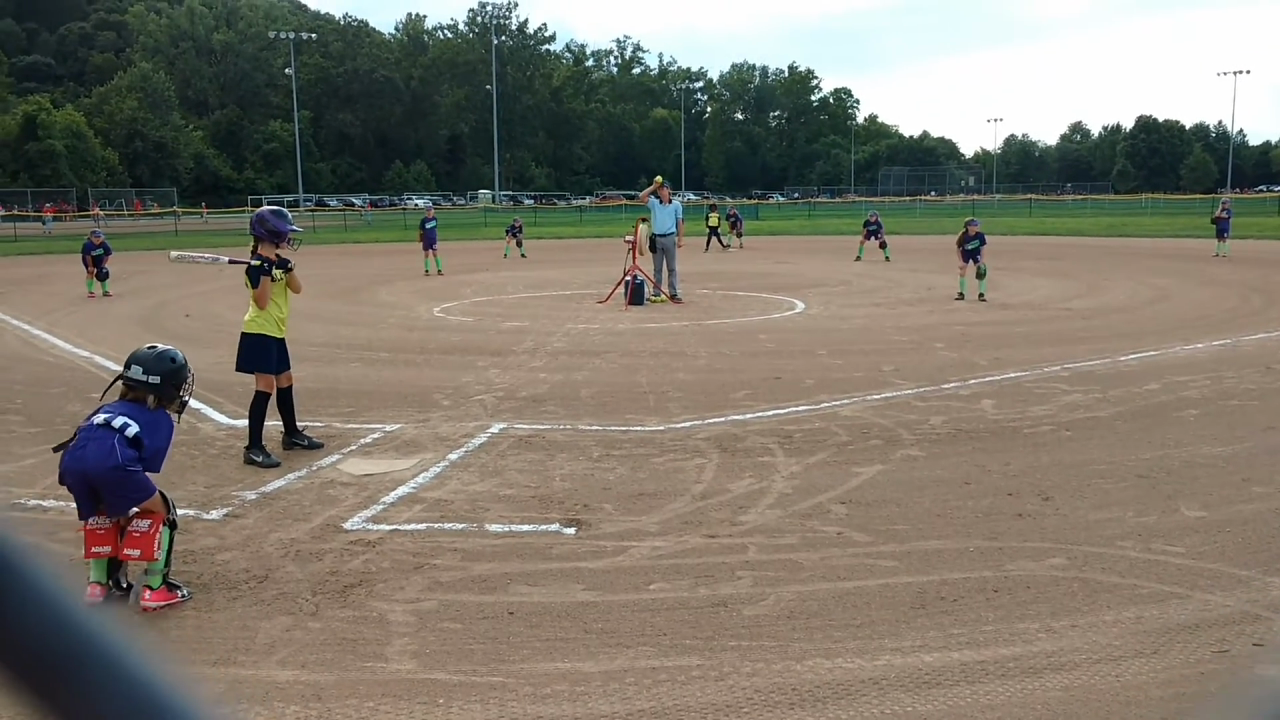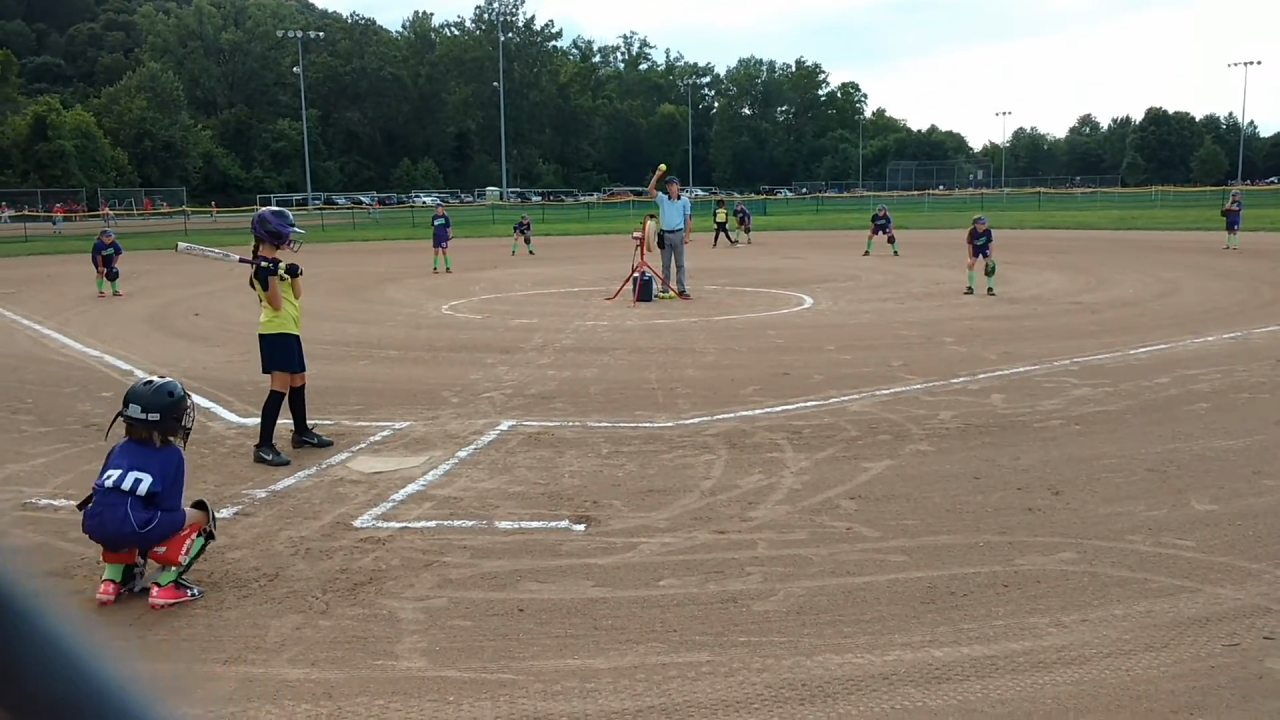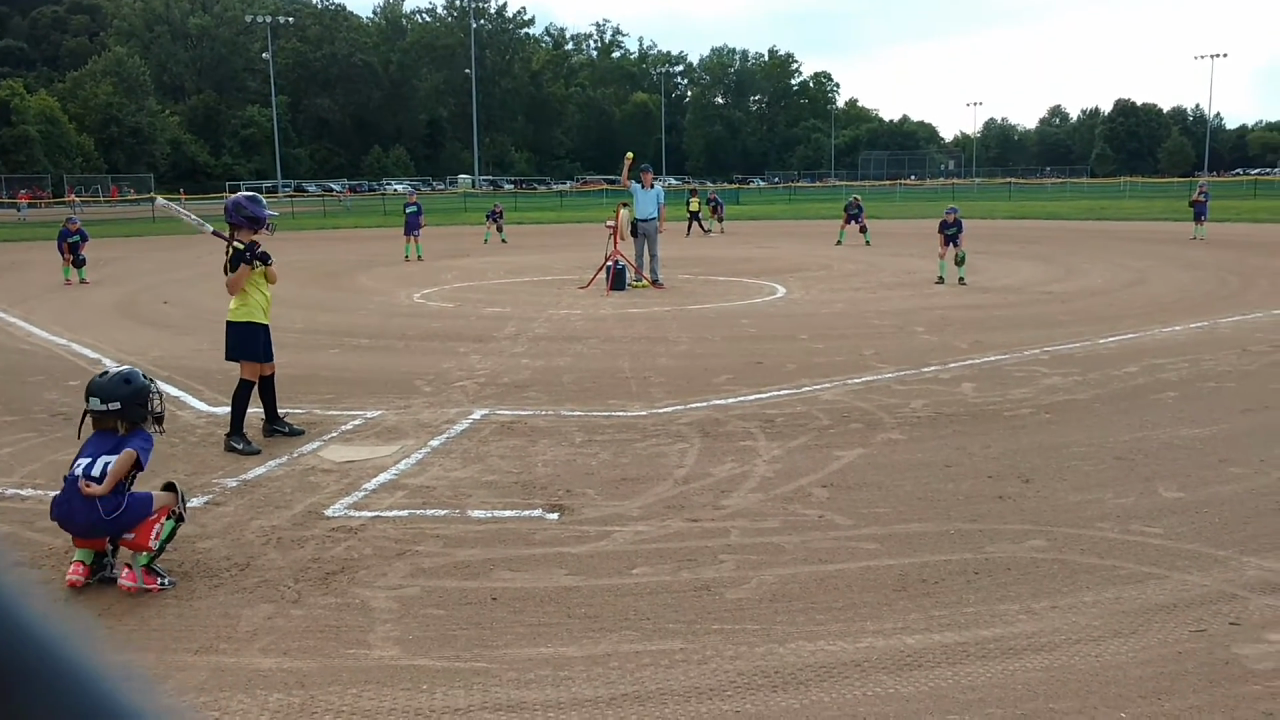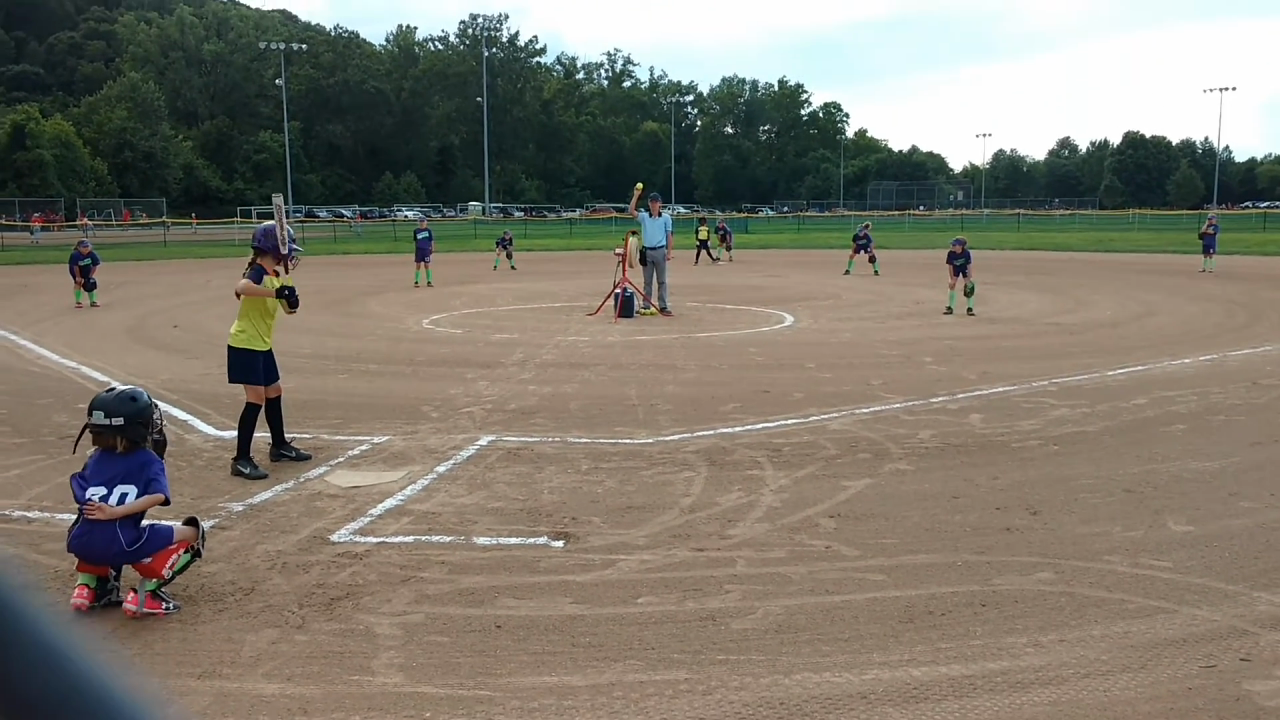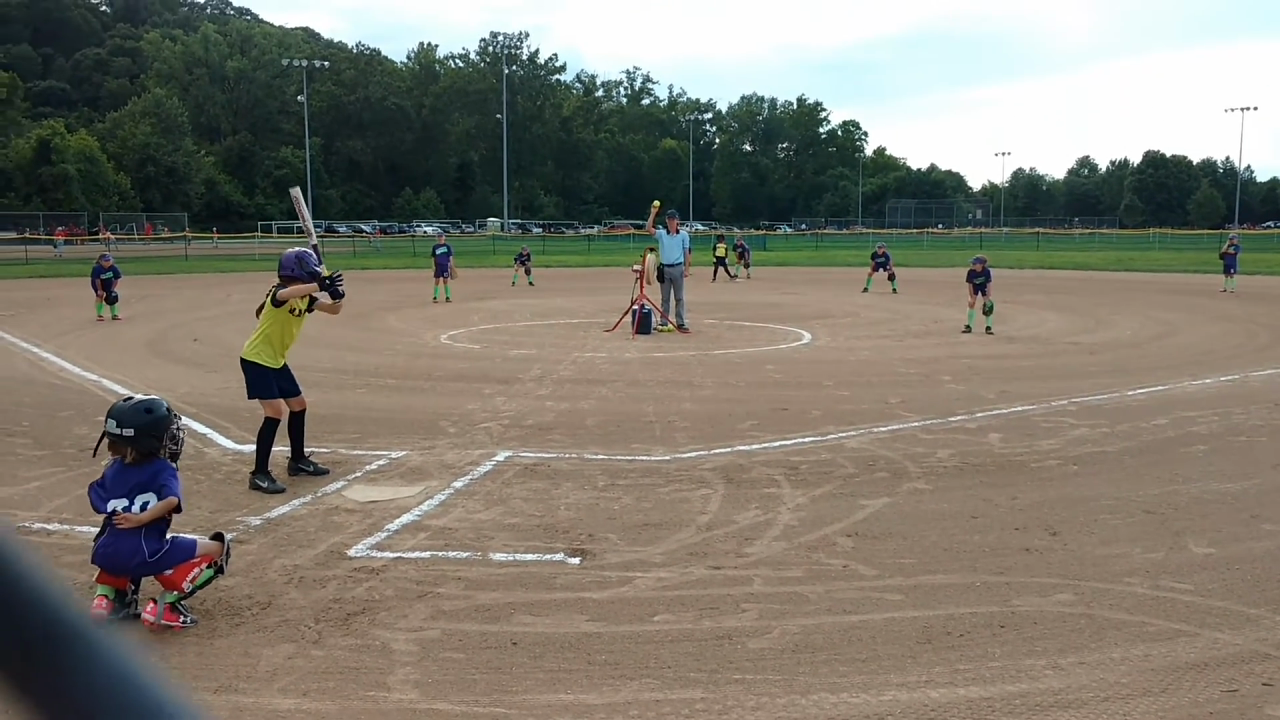
dt=0.5s
person 1, frame 1
left shoulder: (276, 260)
right shoulder: (257, 264)
left elbow: (297, 288)
right elbow: (261, 303)
left wrist: (289, 268)
right wrist: (265, 273)
left hip: (276, 332)
right hip: (259, 332)
left knee: (285, 381)
right knee: (265, 387)
left ankle: (292, 434)
right ankle: (253, 448)
person 1, frame 2
left shoulder: (275, 262)
right shoulder: (263, 267)
left elbow: (296, 295)
right elbow: (276, 304)
left wrist: (295, 275)
right wrist: (273, 275)
left hip: (288, 330)
right hip: (276, 331)
left knee: (298, 381)
right knee: (280, 386)
left ankle: (301, 432)
right ankle: (264, 446)
person 1, frame 3
left shoulder: (252, 247)
right shoulder: (238, 250)
left elbow: (272, 279)
right elbow: (232, 288)
left wrist: (265, 260)
right wrist: (245, 262)
left hip: (258, 319)
right hip: (245, 320)
left knee: (267, 369)
right knee: (250, 375)
left ankle: (272, 421)
right ankle: (234, 436)
person 1, frame 4
left shoulder: (276, 275)
right shoulder: (258, 271)
left elbow: (289, 309)
right elbow: (241, 288)
left wrist: (292, 300)
right wrist: (277, 291)
left hip: (262, 344)
right hip: (244, 344)
left knee: (274, 392)
right knee: (256, 398)
left ankle: (279, 446)
right ankle: (241, 460)
person 1, frame 5
left shoulder: (305, 297)
right shoulder: (280, 291)
left elbow: (335, 310)
right elbow: (286, 295)
left wrist: (336, 294)
right wrist: (319, 286)
left hip: (276, 360)
right hip: (256, 360)
left knee: (298, 405)
right knee: (275, 412)
left ankle: (298, 460)
right ankle: (259, 474)
person 2, frame 1
left shoulder: (111, 407)
right shoulder: (161, 420)
right elbow: (146, 468)
right wrist: (124, 505)
left hip: (72, 462)
right hip: (112, 463)
left knee: (104, 513)
right knee: (160, 512)
left ankle: (98, 582)
right ankle: (155, 588)
person 2, frame 2
left shoulder: (121, 447)
right shoulder: (171, 454)
right elbow: (168, 507)
left hip: (95, 524)
right hip: (130, 526)
right knee: (202, 517)
left ankle: (112, 580)
right ankle: (166, 584)
person 2, frame 3
left shoulder: (97, 436)
right shoulder: (142, 437)
left elbow: (78, 476)
right elbow: (127, 456)
right wrist: (104, 488)
left hip: (65, 513)
right hip: (101, 514)
right knee: (172, 499)
left ankle: (84, 563)
right ankle: (139, 568)
person 2, frame 4
left shoulder: (95, 458)
right shoulder: (149, 461)
left elbow: (81, 495)
right elbow: (158, 497)
right wrist: (115, 512)
left hip: (82, 544)
right hip: (121, 546)
right knee: (192, 533)
left ankle: (87, 586)
right ankle: (146, 593)
person 2, frame 5
left shoulder: (112, 468)
right shoulder: (163, 469)
left elbow: (99, 504)
right elbow: (171, 501)
right wrist: (140, 519)
left hip: (106, 555)
right hip: (145, 557)
right knee: (217, 548)
left ankle: (107, 597)
right ankle: (166, 604)
